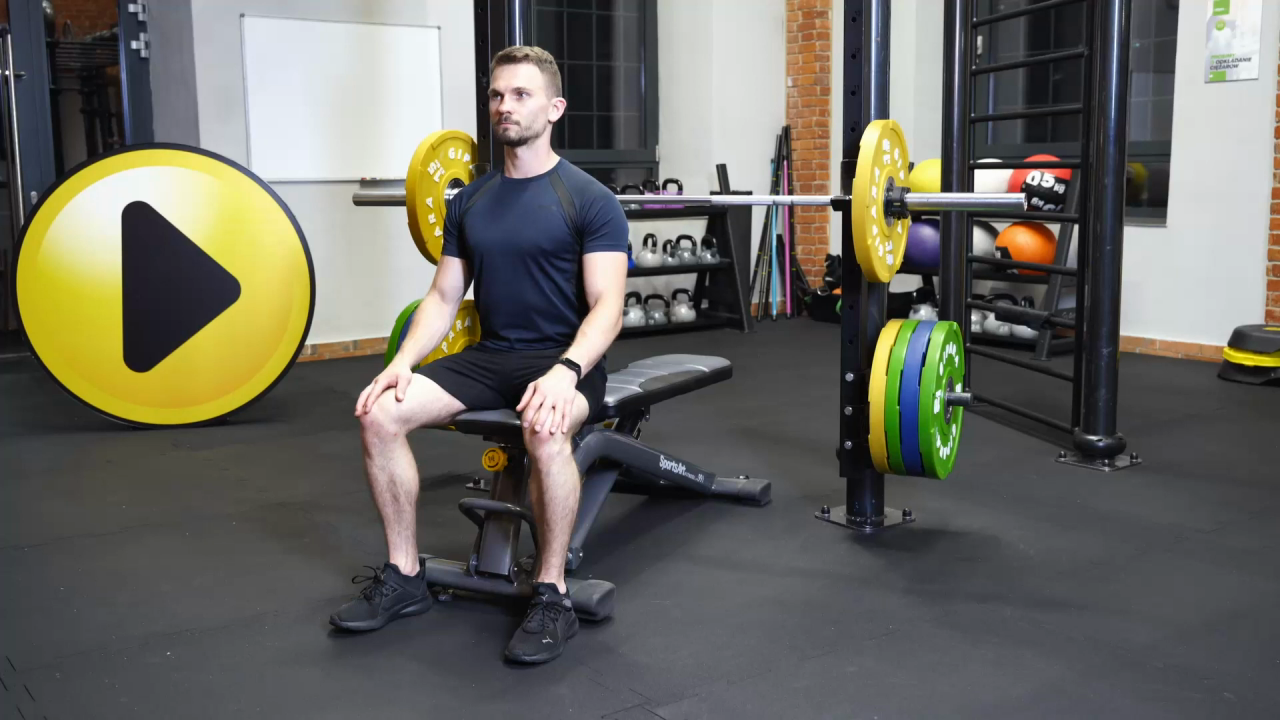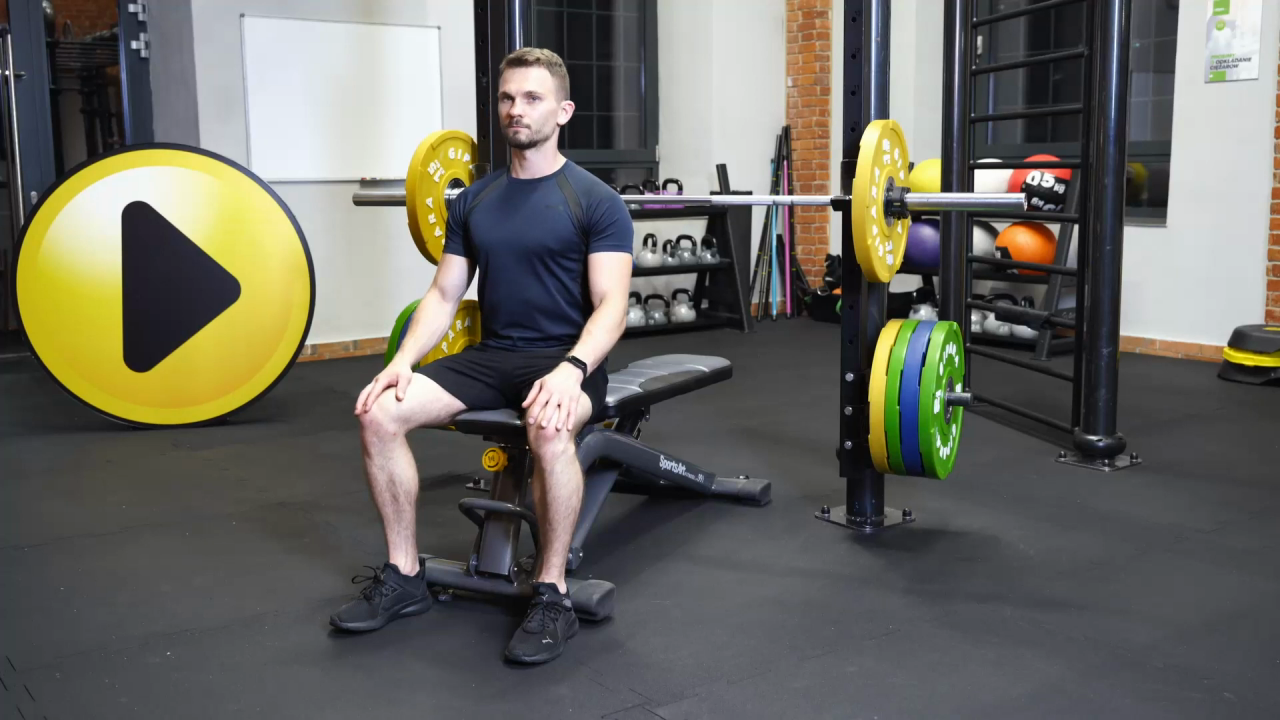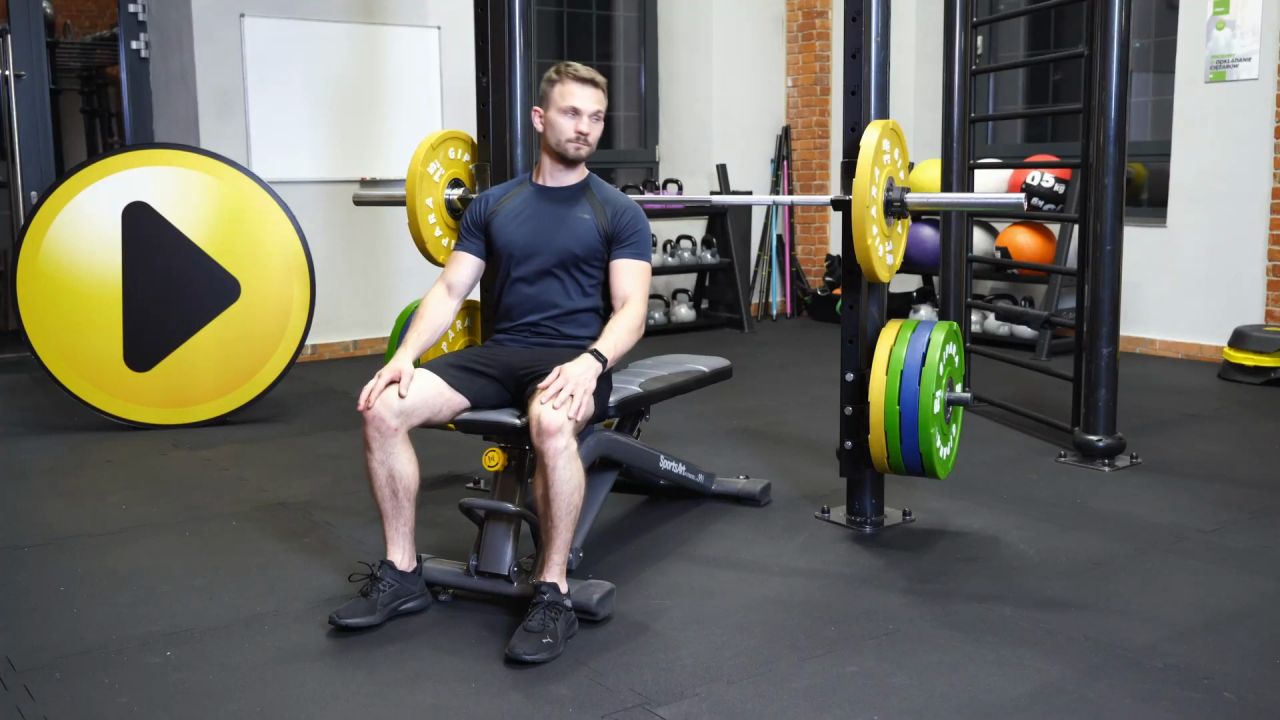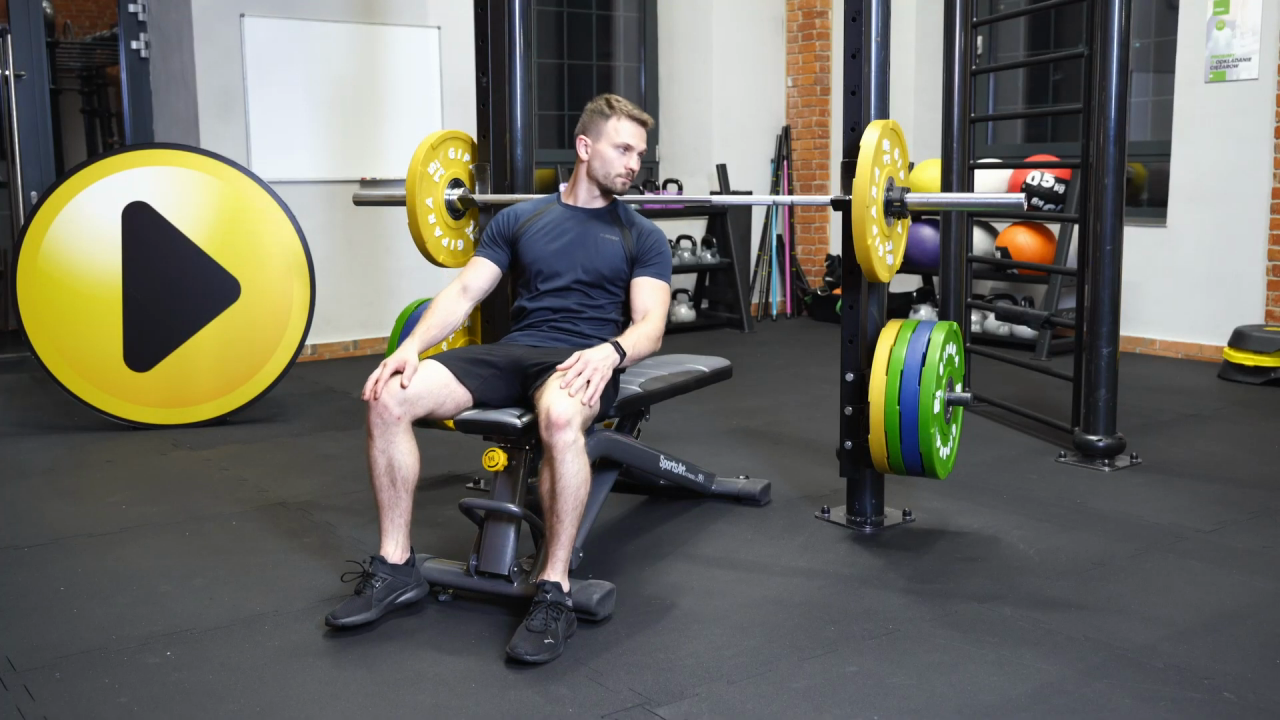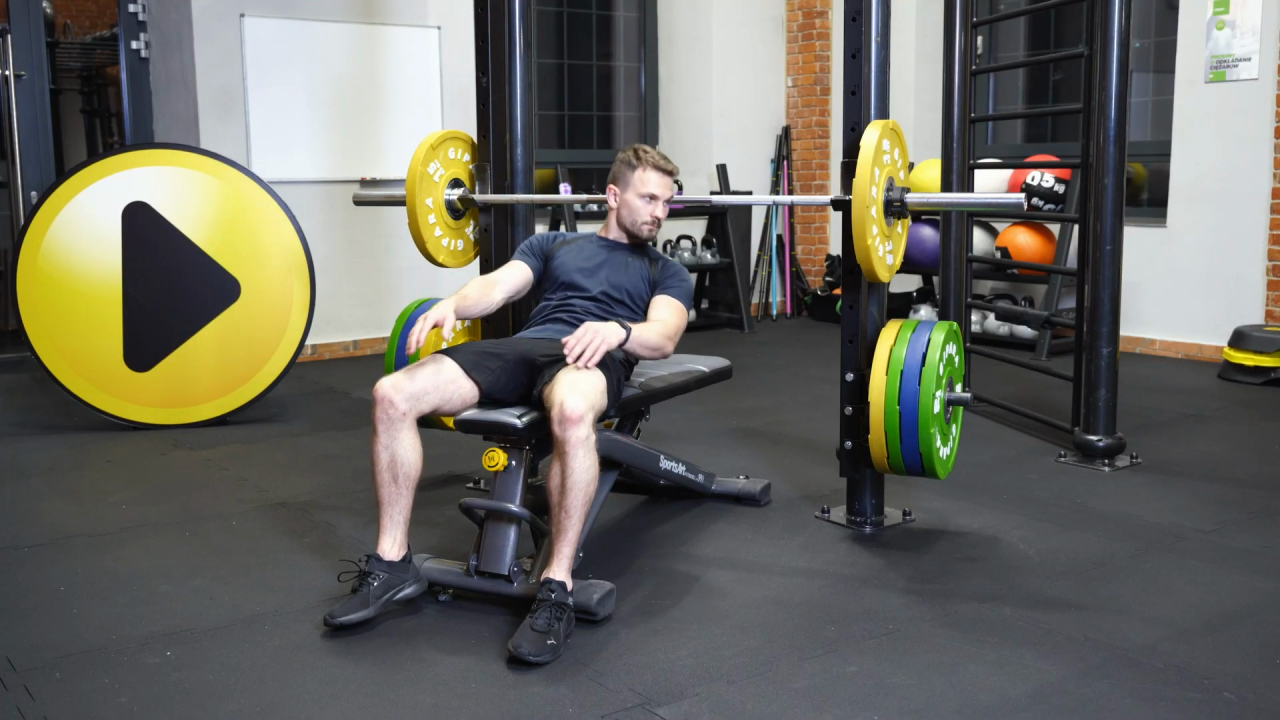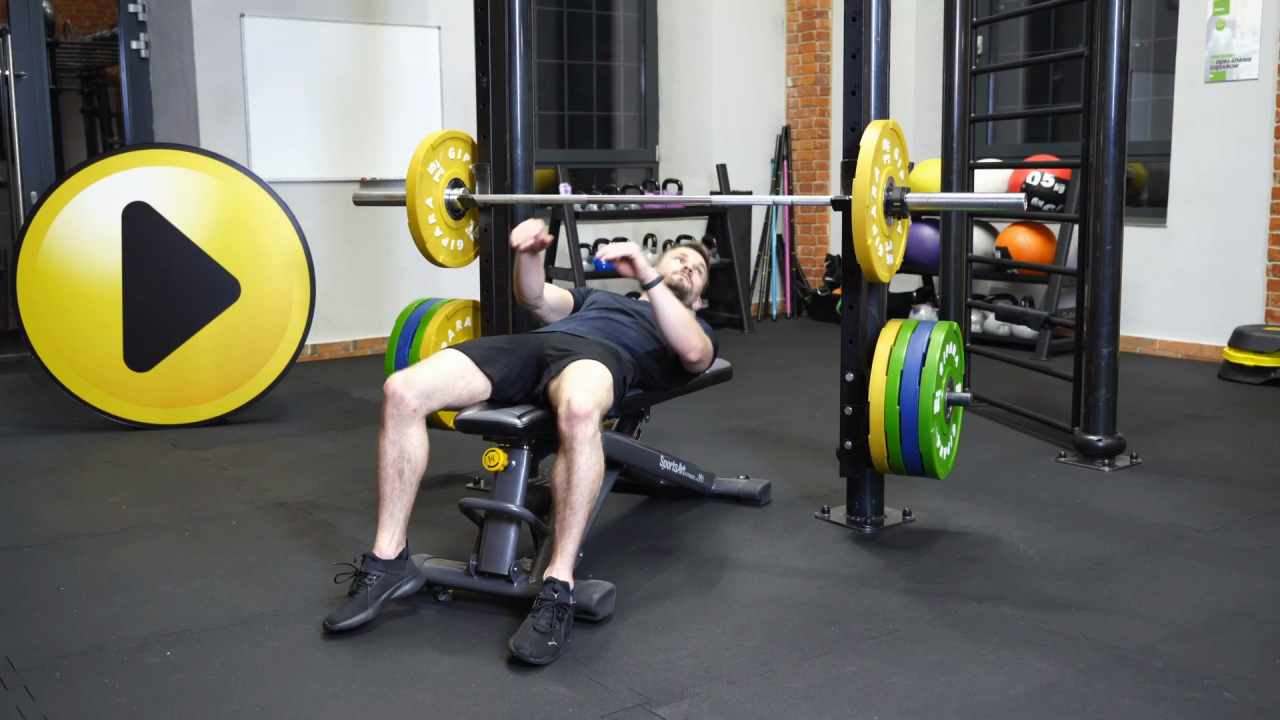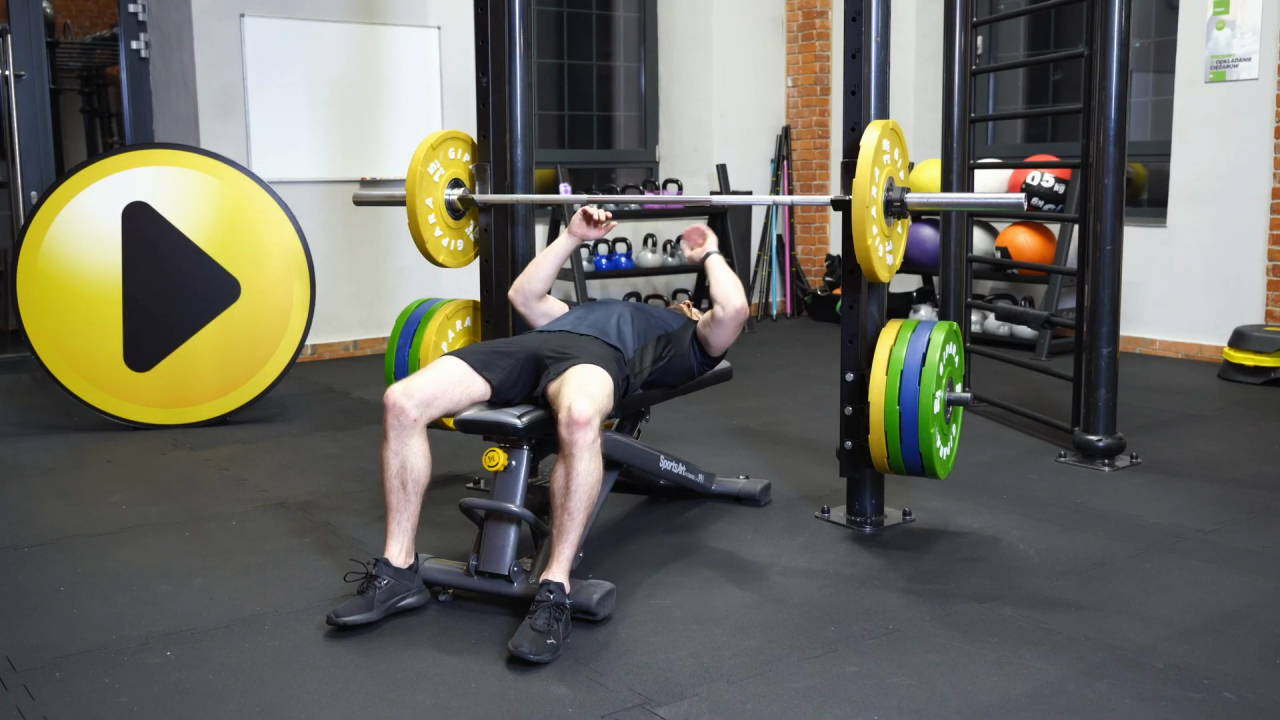
dt=0.5s
person 1, frame 1
left shoulder: (590, 200)
right shoulder: (470, 201)
left elbow: (607, 307)
right elbow: (444, 296)
left wrist: (566, 370)
right wrist: (405, 359)
left hip: (565, 361)
right hip: (489, 357)
left knee: (545, 430)
right knee: (380, 414)
left ankle: (552, 595)
right ankle: (404, 576)
person 1, frame 2
left shoulder: (596, 202)
right shoulder: (474, 201)
left elbow: (611, 305)
right elbow: (444, 294)
left wrist: (571, 368)
right wrist: (403, 359)
left hip: (566, 360)
right hip: (491, 356)
left knee: (550, 430)
right knee: (379, 413)
left ankle: (552, 595)
right ankle: (403, 576)
person 1, frame 3
left shoulder: (618, 213)
right shoulder: (492, 204)
left elbow: (631, 309)
right elbow: (450, 289)
left wrist: (592, 361)
right wrist: (406, 355)
left hip: (573, 359)
right hip: (499, 353)
left knee: (552, 425)
right knee: (382, 409)
left ankle: (553, 595)
right ankle: (402, 572)
person 1, frame 4
left shoulder: (644, 239)
right shoulder: (519, 219)
left elbow: (650, 327)
right elbow: (464, 291)
left wrist: (610, 352)
right wrist: (412, 345)
left hip: (580, 361)
right hip: (511, 351)
left knee: (560, 417)
right knee: (387, 397)
left ankle: (554, 592)
right ankle: (396, 565)
person 1, frame 5
left shoulder: (667, 272)
right shoulder: (553, 244)
left elbow: (664, 338)
right elbow: (497, 288)
left wrist: (617, 329)
right wrist: (451, 304)
left hip: (589, 358)
right hip: (521, 348)
left knee: (571, 415)
right knee: (393, 395)
left ankle: (557, 591)
right ankle: (393, 562)
person 1, frame 6
left shoulder: (687, 333)
right shoulder: (597, 297)
left elbow: (697, 352)
right elbow: (534, 296)
left wrist: (651, 275)
right wrist: (534, 247)
left hip: (599, 355)
right hip: (536, 345)
left knee: (578, 413)
right knee: (403, 391)
left ankle: (558, 590)
right ankle: (389, 561)
person 1, frame 7
left shoulder: (691, 343)
right shoulder: (596, 309)
left elbow: (733, 309)
right elbow: (524, 296)
left wrist: (709, 255)
right wrist: (573, 237)
left hip: (599, 353)
right hip: (533, 345)
left knee: (579, 420)
right knee: (402, 403)
left ankle: (555, 590)
right ankle: (398, 570)
